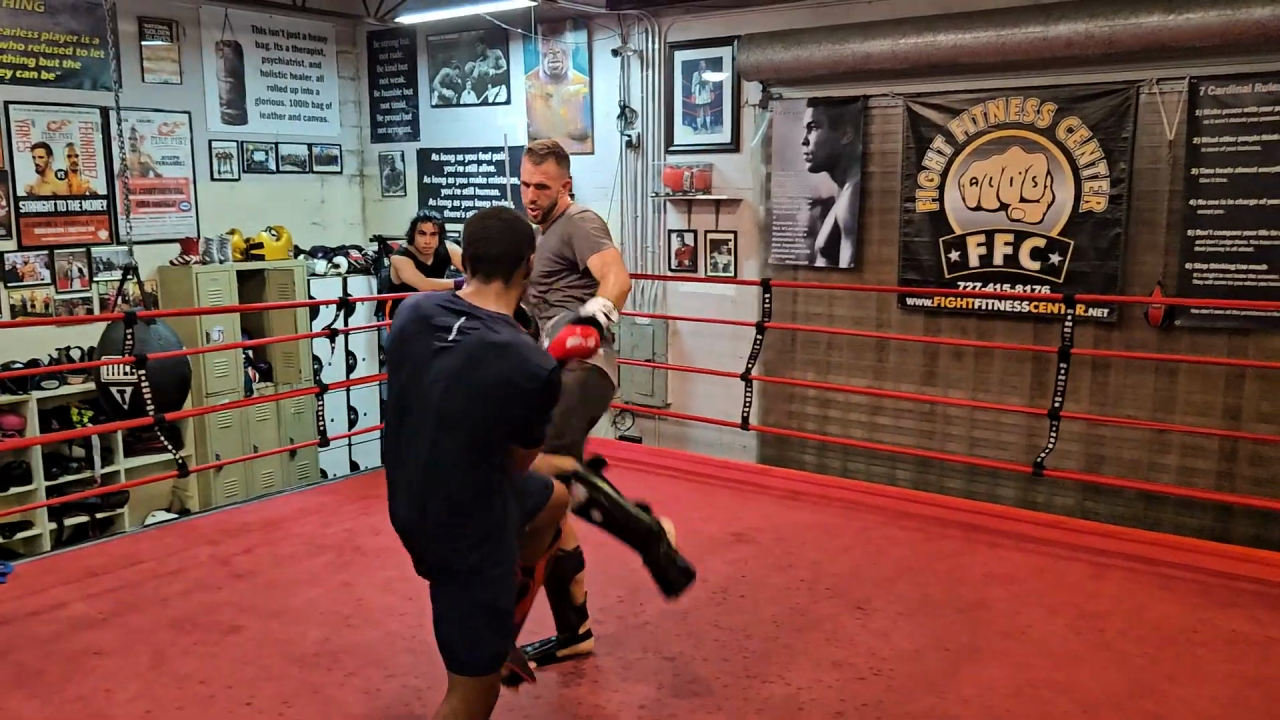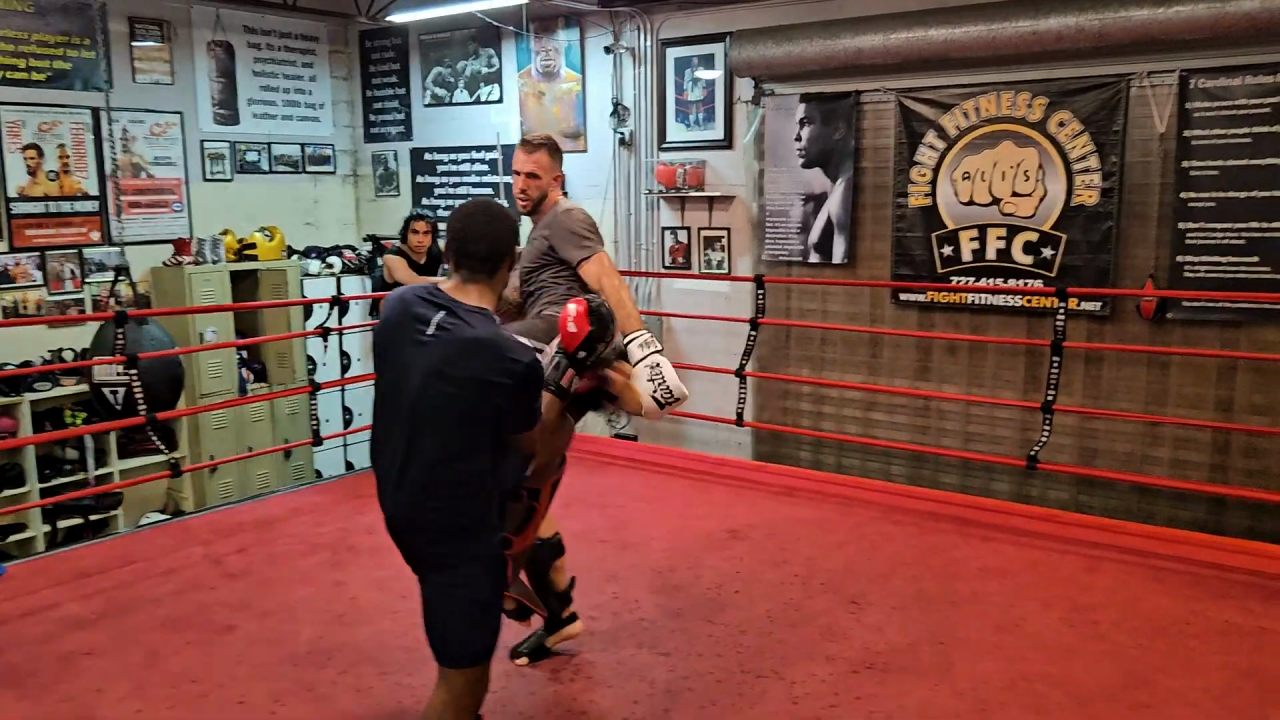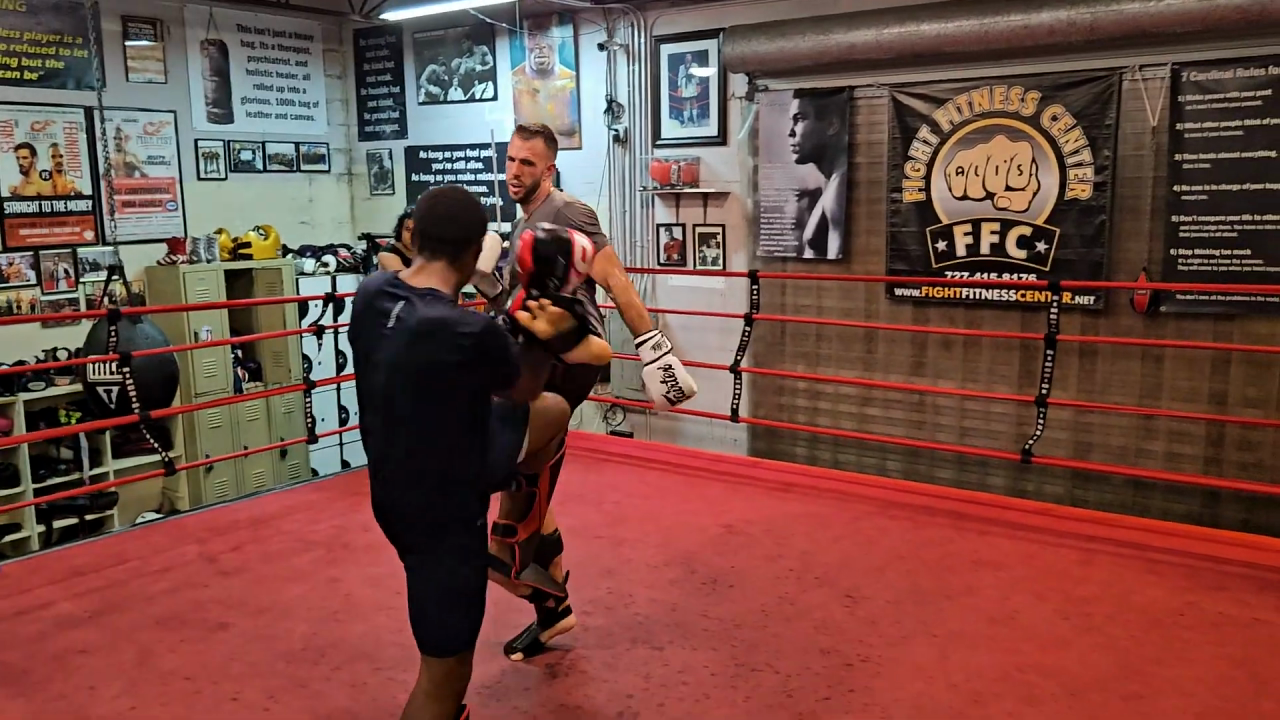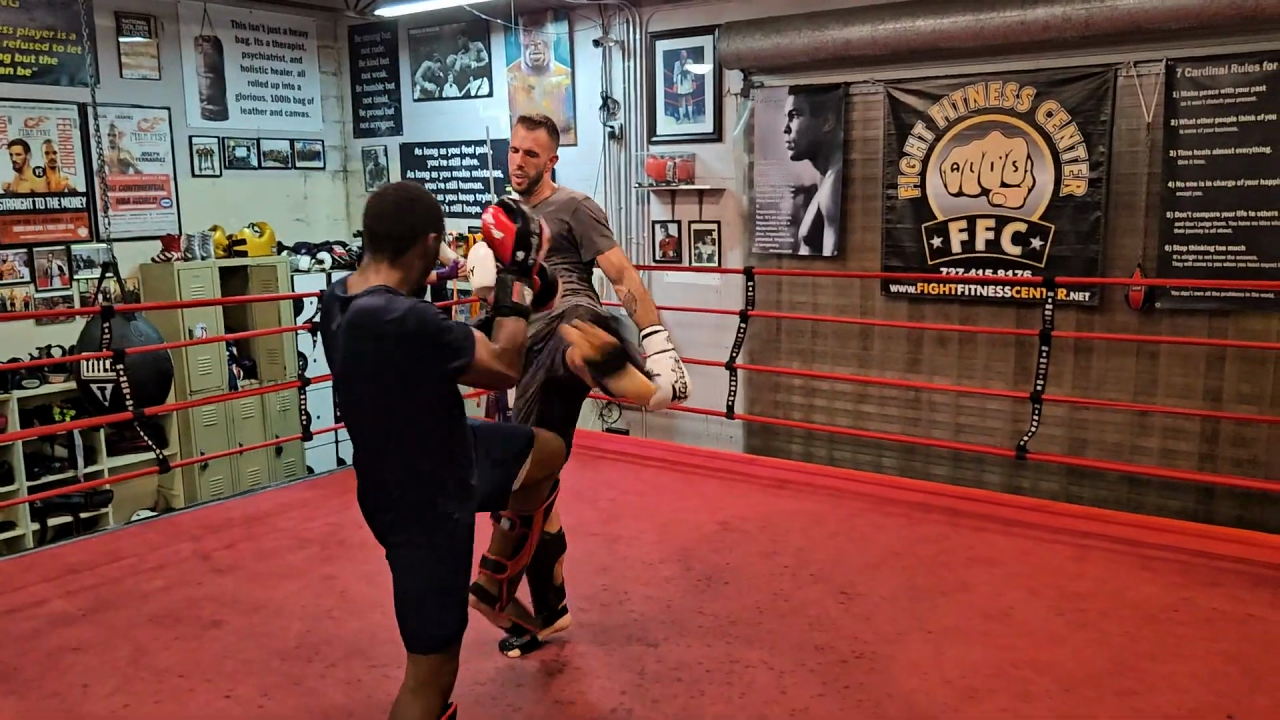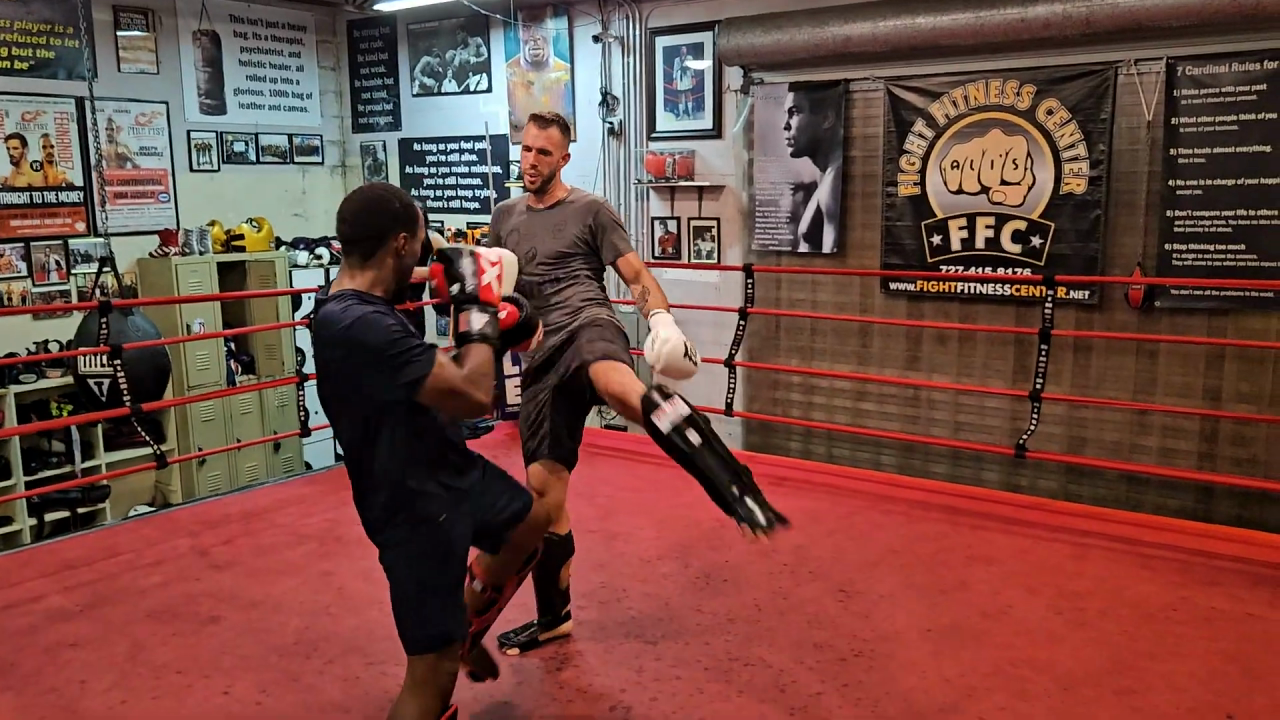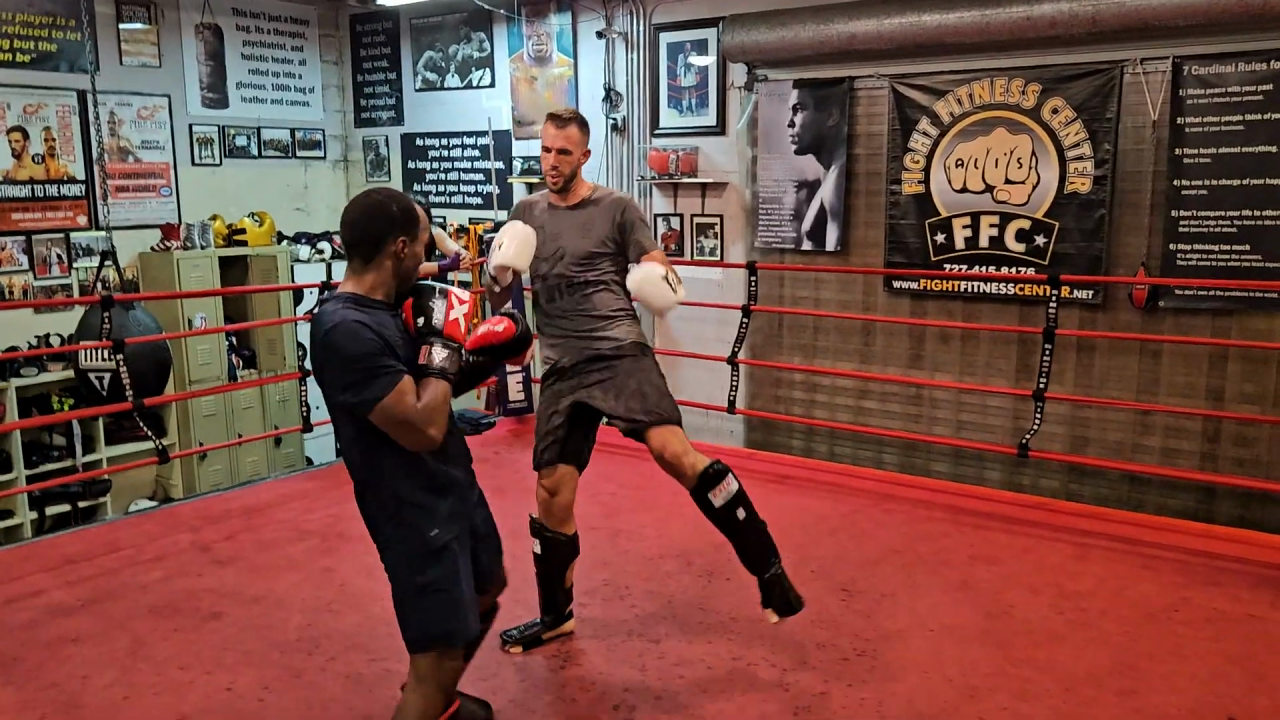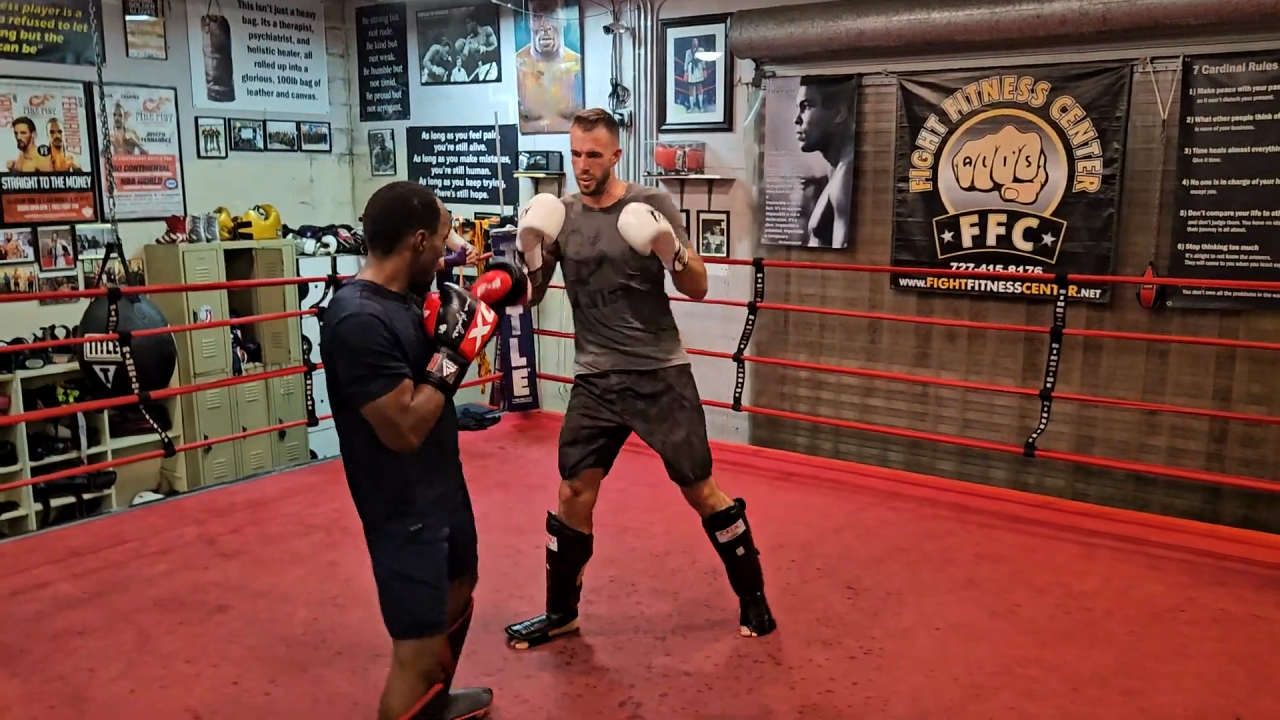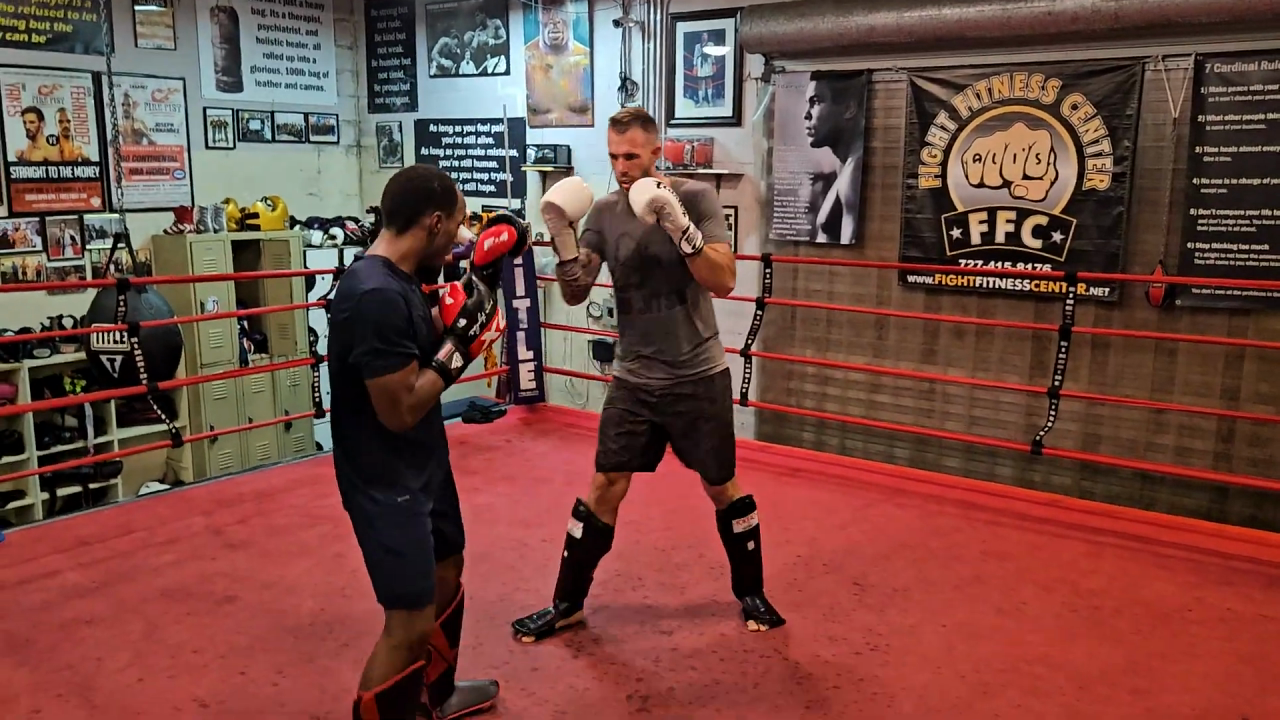
dt=0.1s
person 1, frame 1
left shoulder: (580, 224)
right shoulder: (540, 239)
left elbow: (618, 276)
left wrist: (598, 309)
left hip: (580, 369)
right hip: (555, 379)
left knee: (542, 466)
left ankle: (654, 541)
right ankle: (573, 630)
person 1, frame 2
left shoulder: (568, 222)
right shoulder: (537, 233)
left elbow: (608, 285)
left wrist: (640, 348)
right wrist: (500, 298)
right ankle: (558, 616)
person 1, frame 3
left shoulder: (567, 213)
right shoulder: (522, 223)
left elbow: (614, 279)
right elbow: (505, 299)
left wrist: (653, 346)
right wrist: (485, 284)
right ankle: (552, 610)
person 1, frame 4
left shoulder: (575, 209)
left elbow: (625, 277)
left wrist: (658, 342)
right wrist: (478, 281)
left hip: (567, 323)
right hip: (526, 356)
left knee: (571, 346)
right ankle: (547, 611)
person 1, frame 5
left shoulder: (591, 210)
right shoulder: (506, 215)
left elbow: (636, 276)
left wrist: (662, 320)
left hip: (588, 331)
right hip: (542, 363)
left knee: (618, 384)
right knee: (543, 485)
left ankle: (737, 493)
right ankle: (551, 614)
person 1, frame 6
left shoulder: (615, 208)
right shoulder: (525, 212)
left elbow: (664, 273)
right elbow: (501, 290)
left wrist: (660, 276)
right wrist: (501, 273)
left hip: (615, 351)
right hip: (562, 369)
left knee: (673, 450)
right knee: (553, 487)
left ankle: (767, 570)
right ankle: (554, 614)
person 1, frame 7
left shoulder: (653, 203)
right shoulder: (556, 213)
left elbow: (697, 288)
right elbow: (528, 297)
left wrist: (671, 249)
right wrist: (532, 256)
left hip: (659, 371)
right hip: (596, 377)
left knee: (702, 490)
right knee: (575, 492)
left ankle: (752, 595)
right ankle: (560, 611)
person 1, frame 8
left shoulder: (696, 198)
right shoulder: (604, 211)
left elbow: (723, 281)
right elbow: (574, 295)
left wrist: (679, 226)
right wrist: (563, 240)
left hip: (699, 375)
right hip: (636, 377)
left knee: (721, 487)
right knee: (604, 486)
left ankle: (750, 591)
right ankle: (565, 604)
person 2, frame 1
left shoulder: (414, 312)
right shoulder: (531, 366)
right elbow: (515, 463)
left hip: (418, 499)
right hip: (467, 523)
left knee: (553, 498)
right knee: (474, 678)
left ankle: (499, 642)
person 2, frame 2
left shoulder: (399, 305)
right shoulder: (505, 359)
right elbow: (529, 444)
right wrist: (566, 366)
left hip: (411, 484)
right hip: (451, 513)
left knee: (553, 418)
left ankle: (504, 562)
person 2, frame 3
left shoulder: (372, 294)
right shoulder: (465, 332)
right elbow: (525, 389)
left wrist: (513, 330)
right wrist: (551, 305)
left hip: (407, 474)
right hip: (437, 502)
left knee: (555, 409)
right knee: (446, 667)
person 2, frame 4
left shoulder: (340, 297)
right shoulder: (402, 319)
right elbow: (503, 367)
right wrist: (519, 280)
left hip: (439, 456)
right hip: (424, 497)
left knee: (546, 446)
right knee: (434, 665)
left ankle: (495, 576)
person 2, frame 5
left shoulder: (351, 309)
right shoulder: (361, 329)
left elbow: (433, 374)
right elbow: (473, 396)
left wrist: (489, 330)
right wrist: (476, 307)
left hip: (447, 469)
right hip: (418, 502)
left knee: (532, 521)
right knee: (431, 668)
left ankle: (465, 626)
person 2, frame 6
left shoulder: (388, 307)
right shoulder: (348, 334)
right elbow: (424, 429)
left wrist: (481, 343)
right wrist: (446, 344)
left hip: (453, 487)
right hip: (413, 512)
left knee: (482, 596)
right knee: (435, 665)
person 2, frame 7
left shoulder: (401, 297)
right shoulder: (358, 323)
right elbow: (406, 432)
left wrist: (469, 319)
right wrist: (452, 354)
left hip: (439, 482)
right hip: (402, 505)
left knee: (456, 595)
right knee: (420, 652)
person 2, frame 8
left shoulder: (399, 278)
right shoulder: (375, 297)
left elbow: (421, 345)
right elbow: (401, 410)
left wrist: (478, 276)
right wrist: (463, 341)
left hip: (422, 464)
right hip: (384, 480)
left knee: (444, 580)
right knee: (413, 620)
